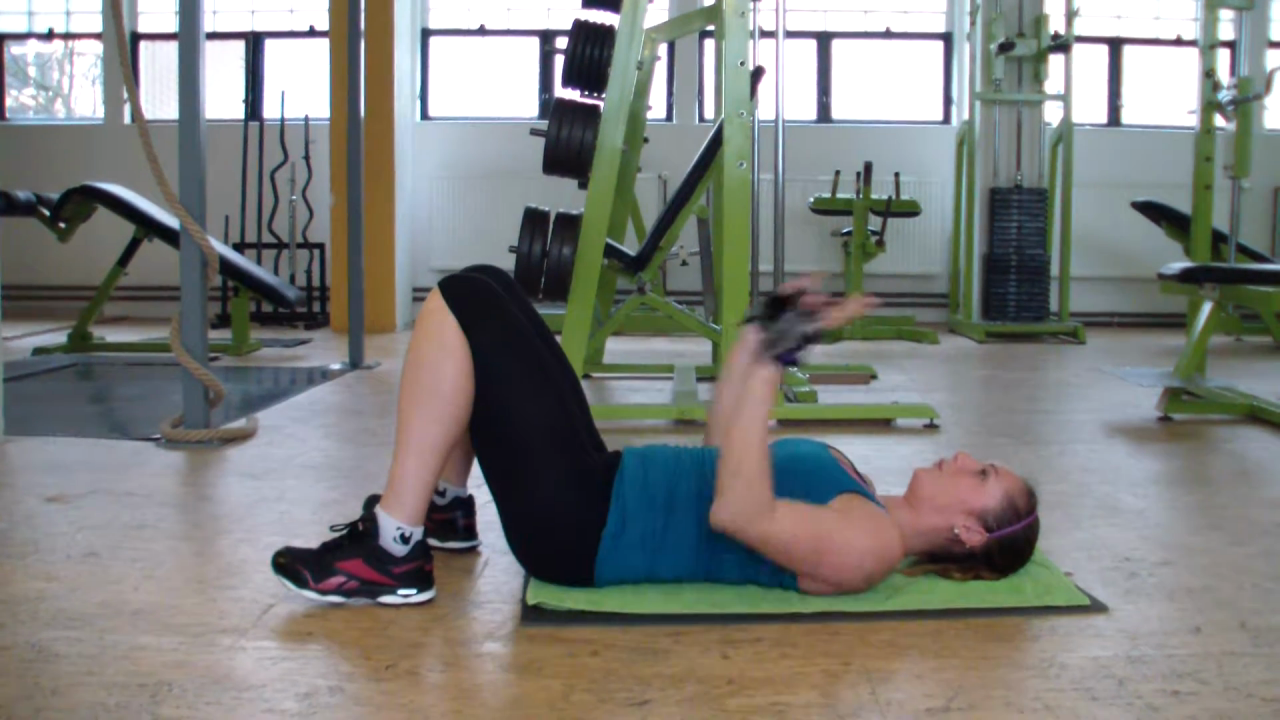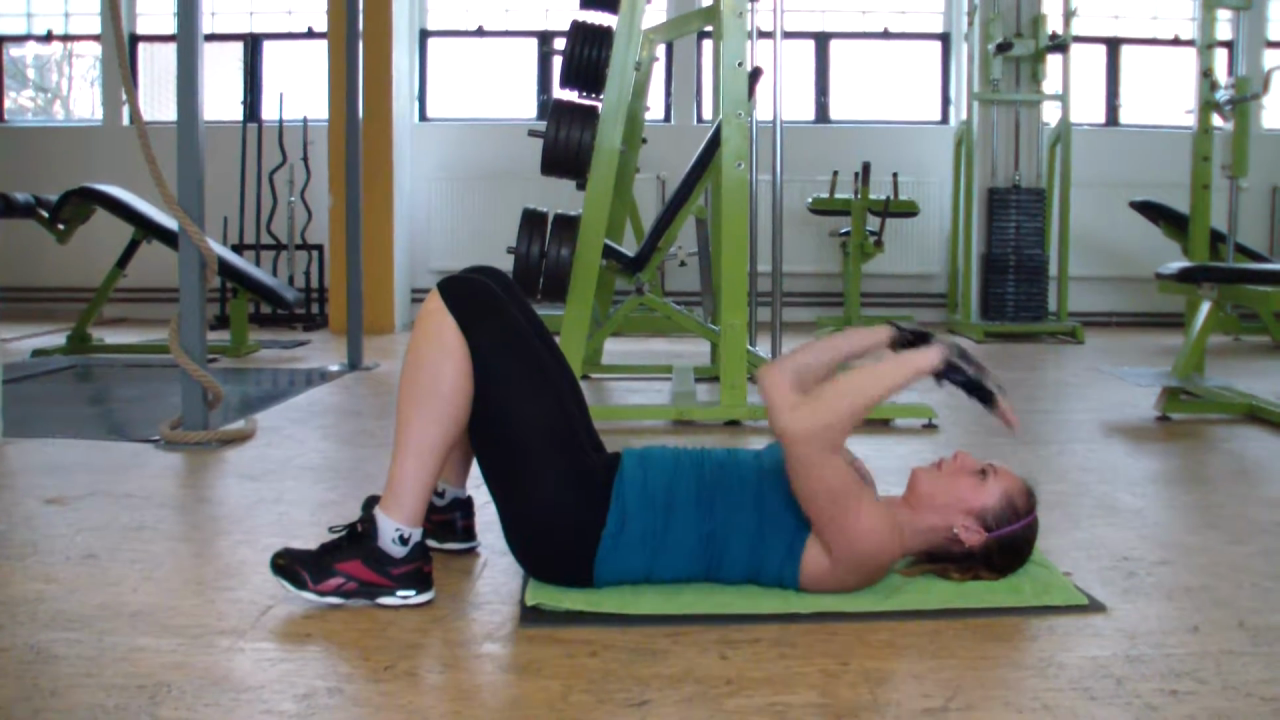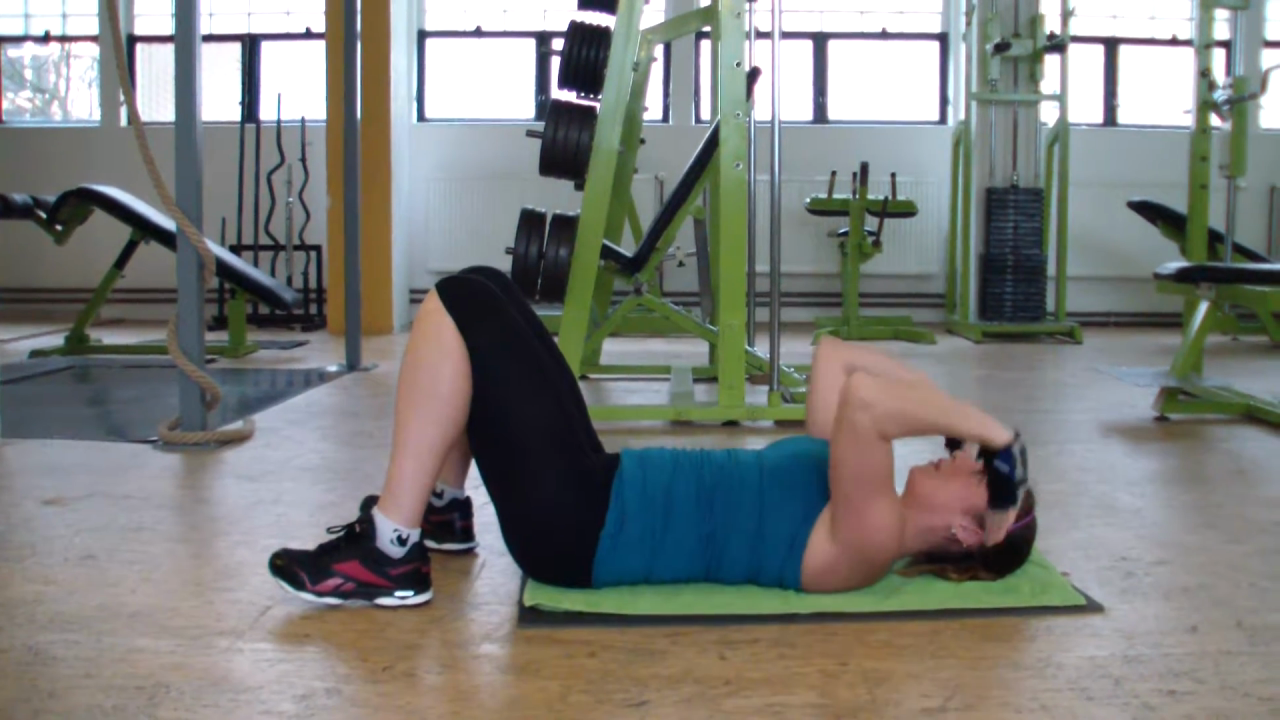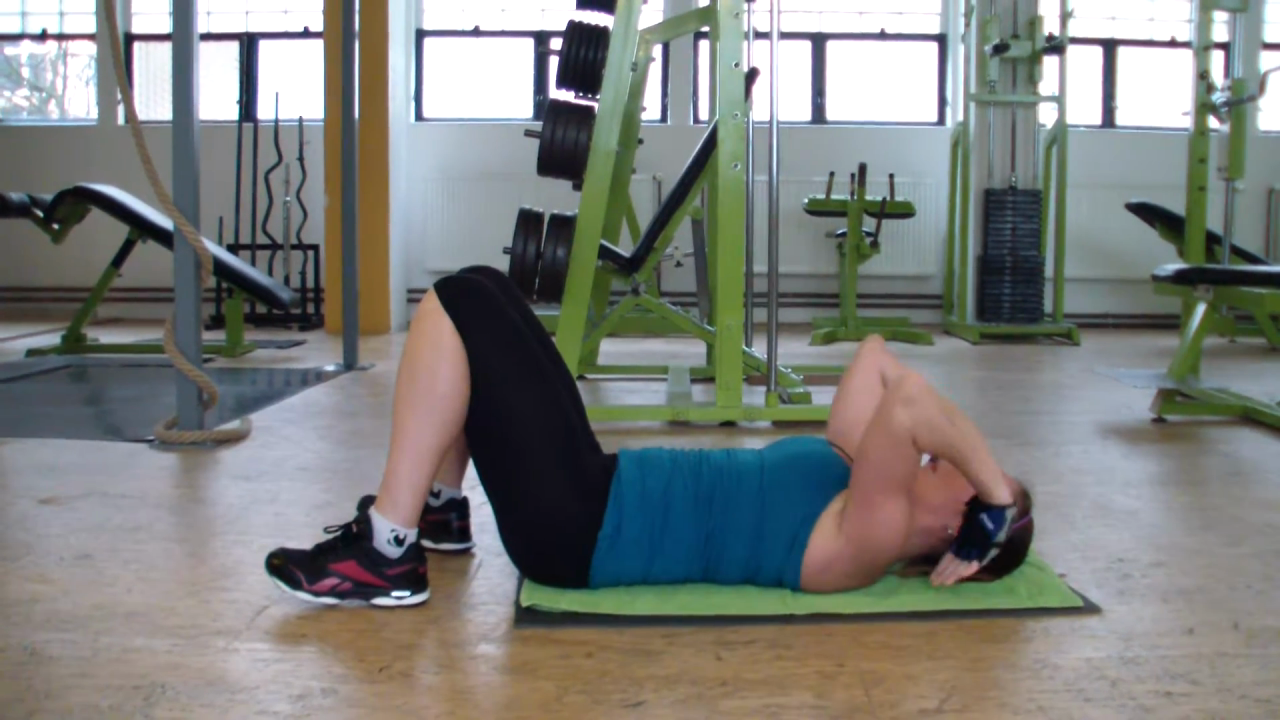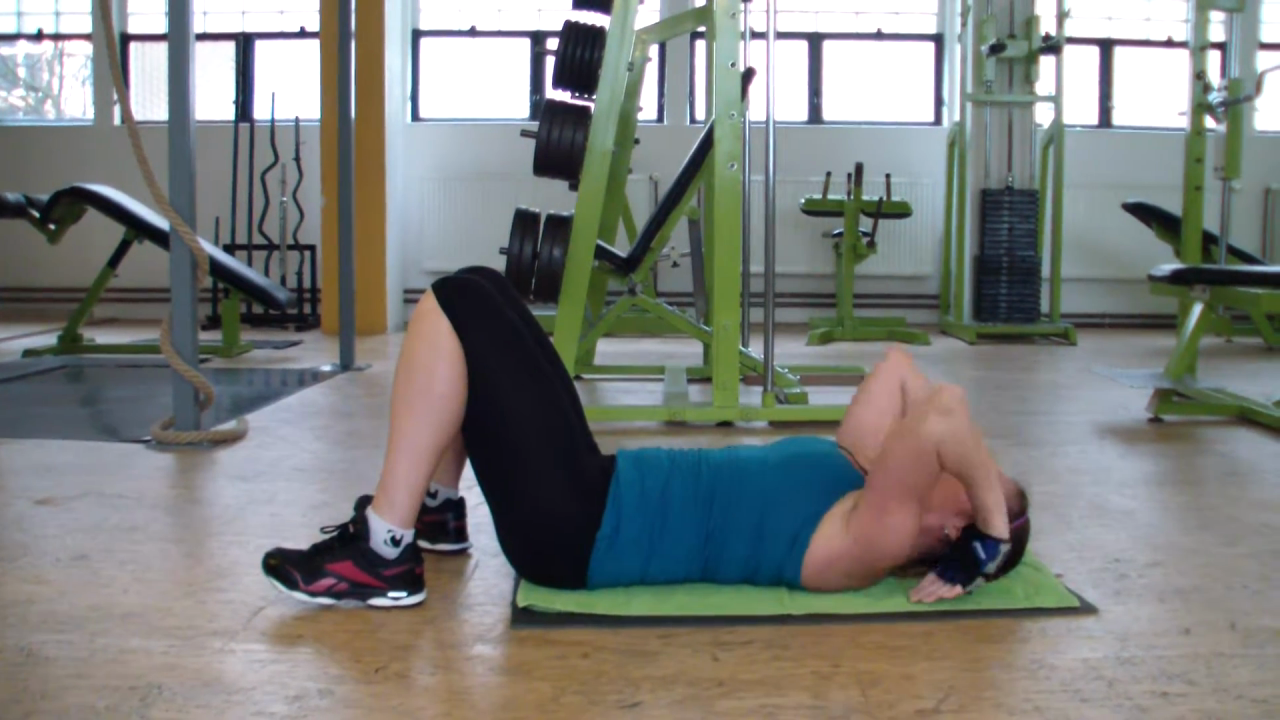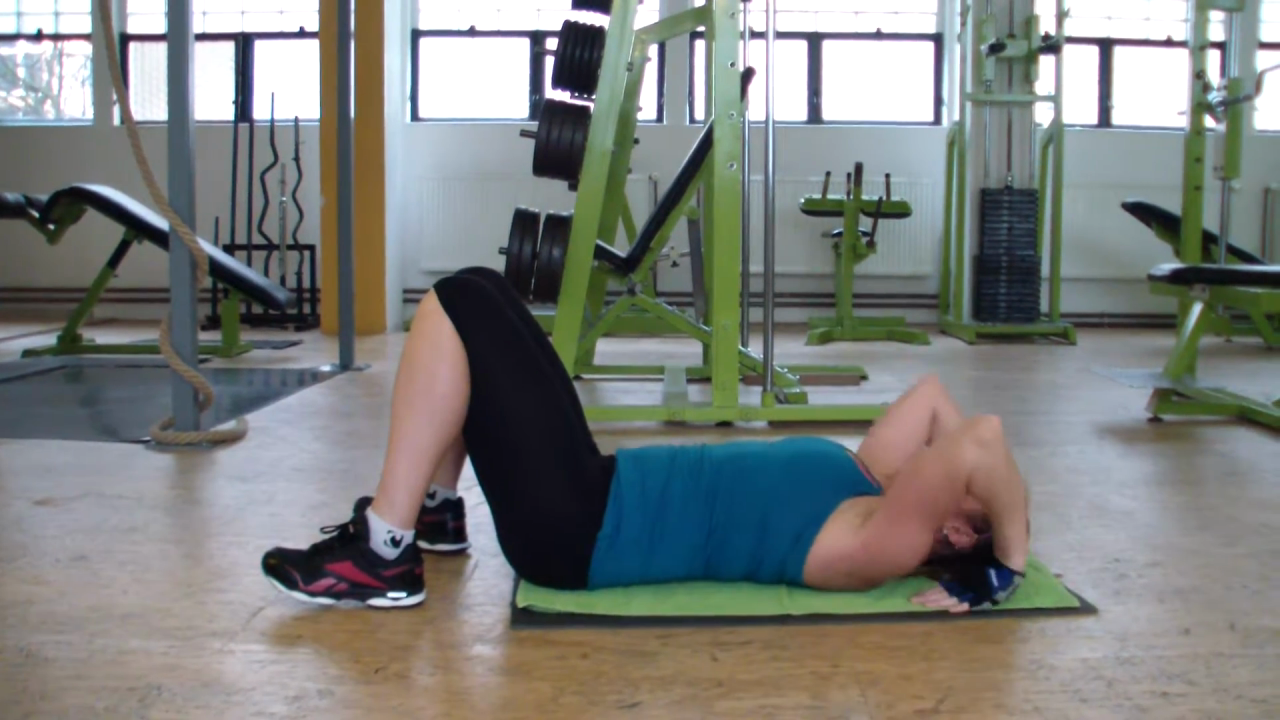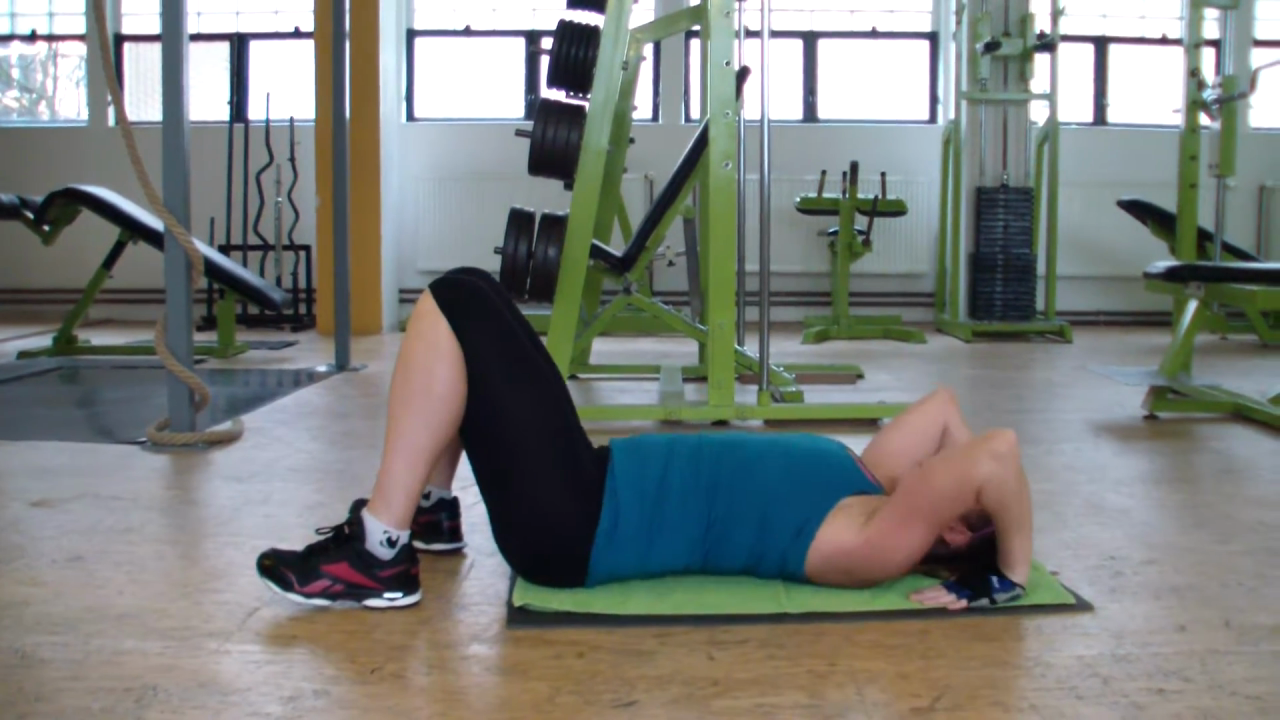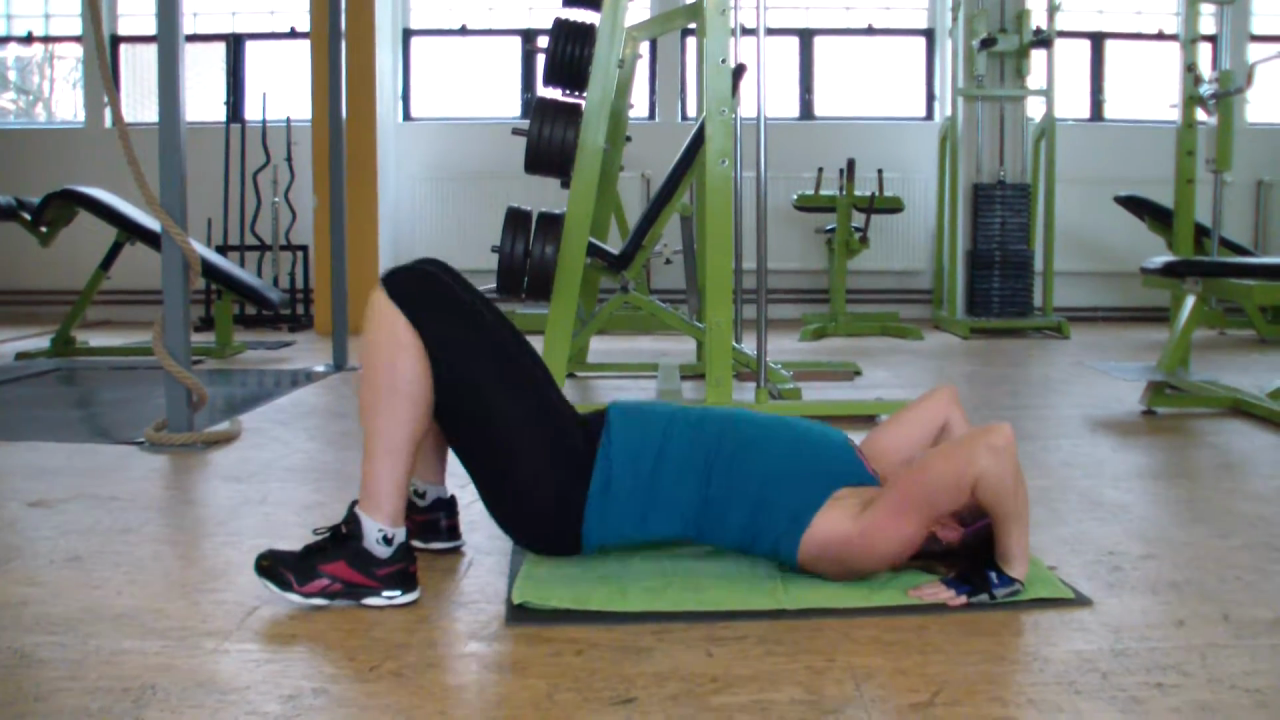
dt=0.2s
person 1, frame 1
left shoulder: (869, 547)
right shoulder: (859, 504)
left elbow: (737, 513)
right elbow: (732, 441)
left wrist: (766, 365)
right wrist: (757, 334)
left hip: (580, 532)
right hip: (610, 492)
left knee: (461, 305)
right knee: (480, 287)
left ankle: (393, 553)
right ankle: (443, 510)
person 1, frame 2
left shoulder: (868, 541)
right shoulder: (857, 499)
left elbow: (792, 419)
right elbow: (778, 386)
left wrist: (923, 361)
right wrist: (895, 340)
left hip: (581, 532)
right hip: (605, 492)
left knee: (460, 305)
right knee: (481, 288)
left ankle: (390, 554)
right ankle: (443, 511)
person 1, frame 3
left shoulder: (871, 542)
right shoulder: (865, 506)
left elbow: (857, 396)
right elbow: (829, 358)
left wrist: (990, 433)
right wrist: (960, 411)
left hip: (578, 532)
right hip: (604, 493)
left knee: (458, 304)
right knee: (479, 289)
left ankle: (389, 553)
right ankle: (442, 510)
person 1, frame 4
left shoulder: (872, 541)
right shoulder: (858, 491)
left elbow: (903, 406)
right elbow: (871, 356)
left wrist: (995, 488)
right wrist: (964, 434)
left hip: (578, 533)
right hip: (601, 493)
left knee: (457, 305)
right knee: (478, 289)
left ankle: (387, 553)
right ankle: (440, 511)
person 1, frame 5
left shoulder: (874, 543)
right shoulder: (859, 483)
left elbow: (942, 414)
right elbow: (897, 368)
left wrist: (994, 530)
right wrist: (973, 462)
left hip: (573, 534)
right hip: (598, 494)
left knee: (456, 306)
right knee: (476, 290)
left ankle: (384, 554)
right ankle: (436, 511)
person 1, frame 6
left shoulder: (885, 546)
right shoulder: (873, 489)
left elbow: (983, 438)
right elbow: (928, 392)
right wrist: (960, 445)
left hip: (574, 533)
right hip: (597, 493)
left knee: (458, 307)
right knee: (476, 292)
left ankle: (382, 555)
right ankle: (435, 513)
person 1, frame 7
left shoulder: (880, 544)
right shoulder: (873, 487)
left elbow: (999, 450)
right elbow: (941, 400)
left hip: (569, 530)
right hip: (597, 484)
left knee: (453, 306)
right knee: (466, 297)
left ankle: (377, 554)
right ankle: (428, 511)
person 1, frame 8
left shoulder: (869, 537)
right shoulder: (868, 480)
right elbow: (946, 399)
left hip: (566, 497)
right hip: (596, 450)
left knee: (406, 294)
right knee: (428, 290)
left ankle: (375, 553)
right ankle: (424, 509)
